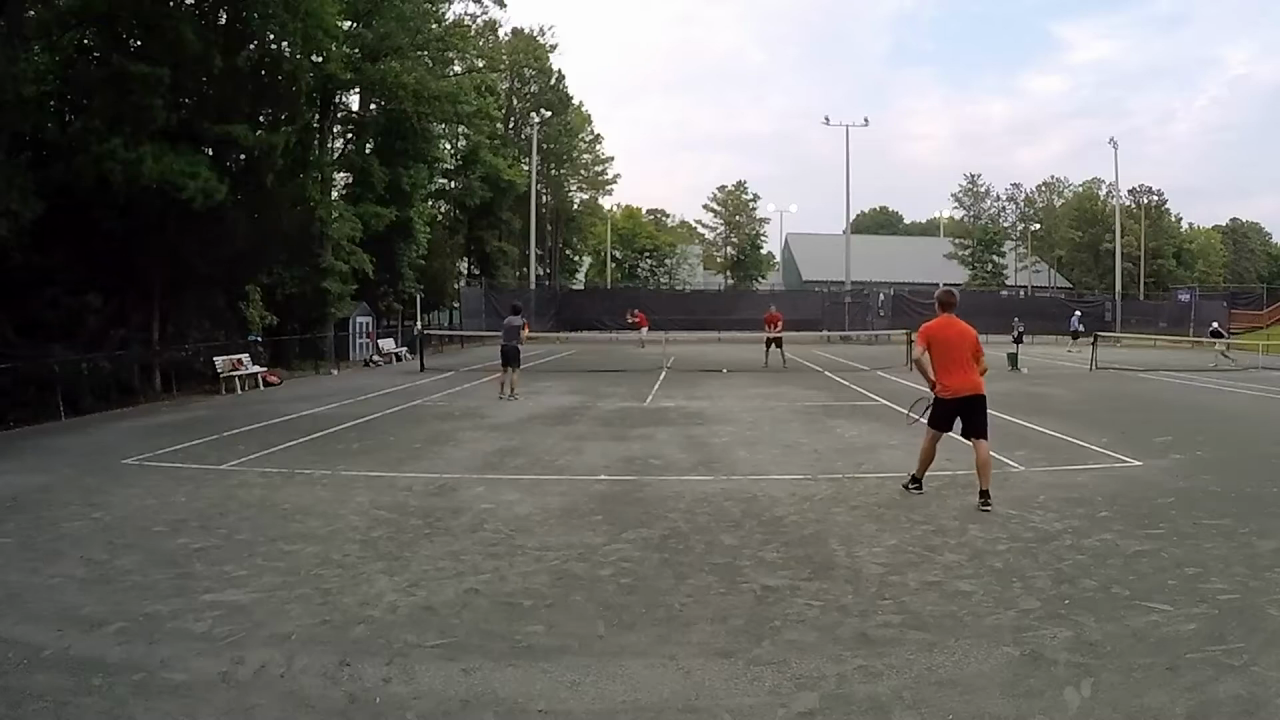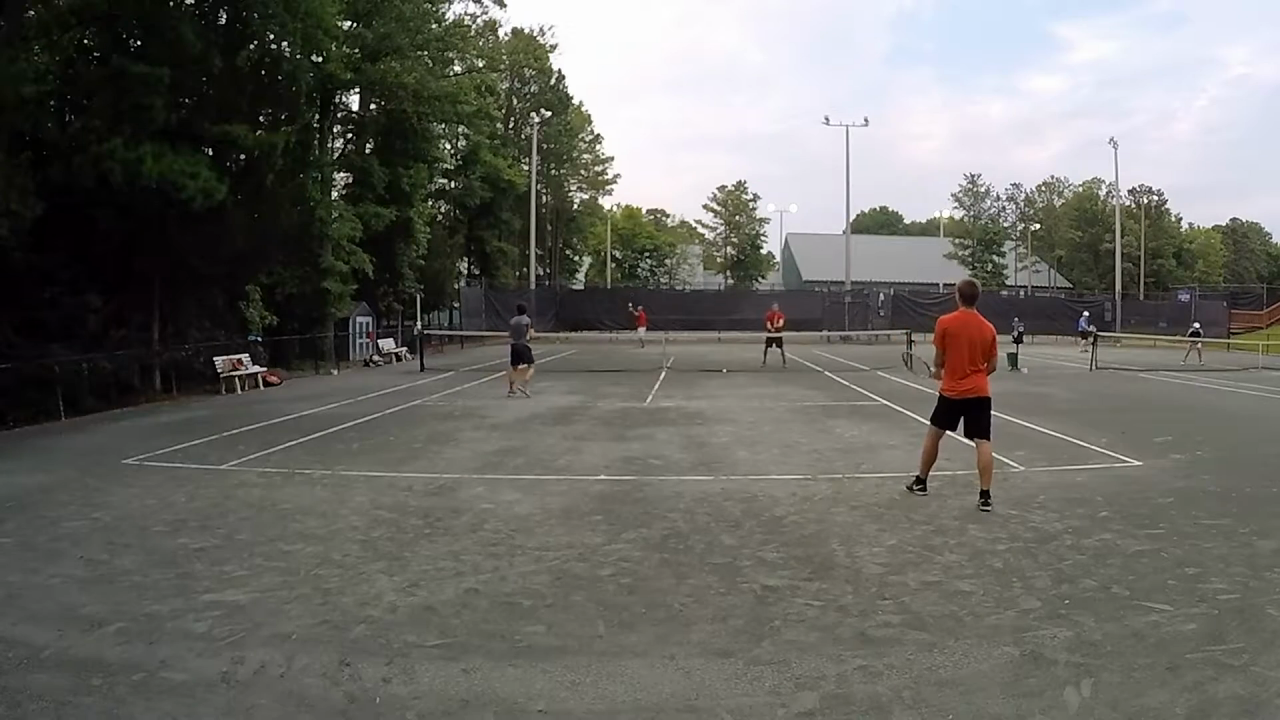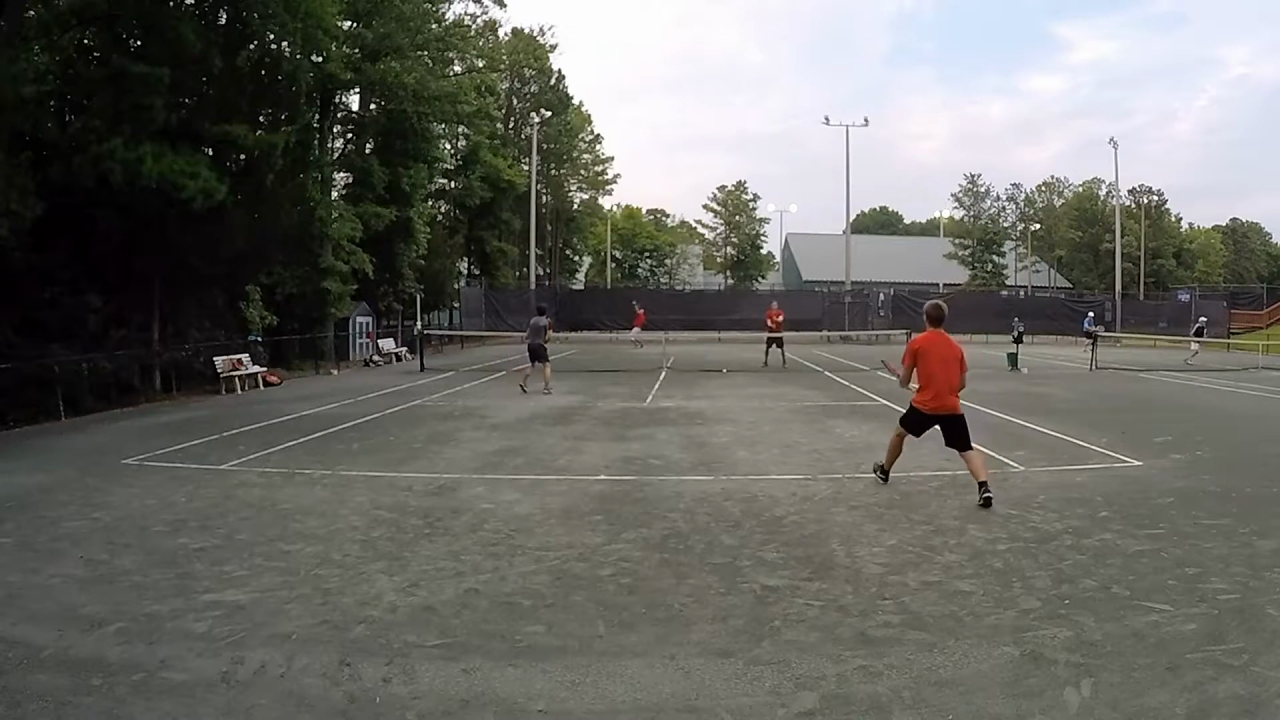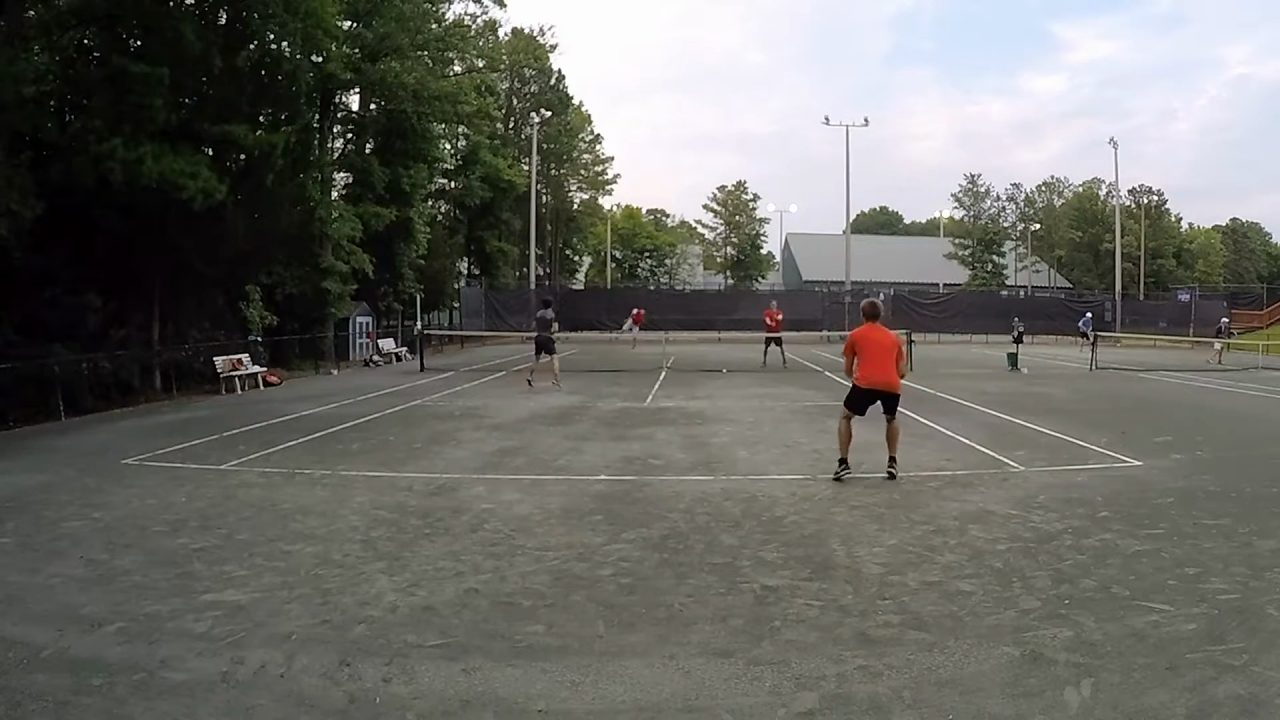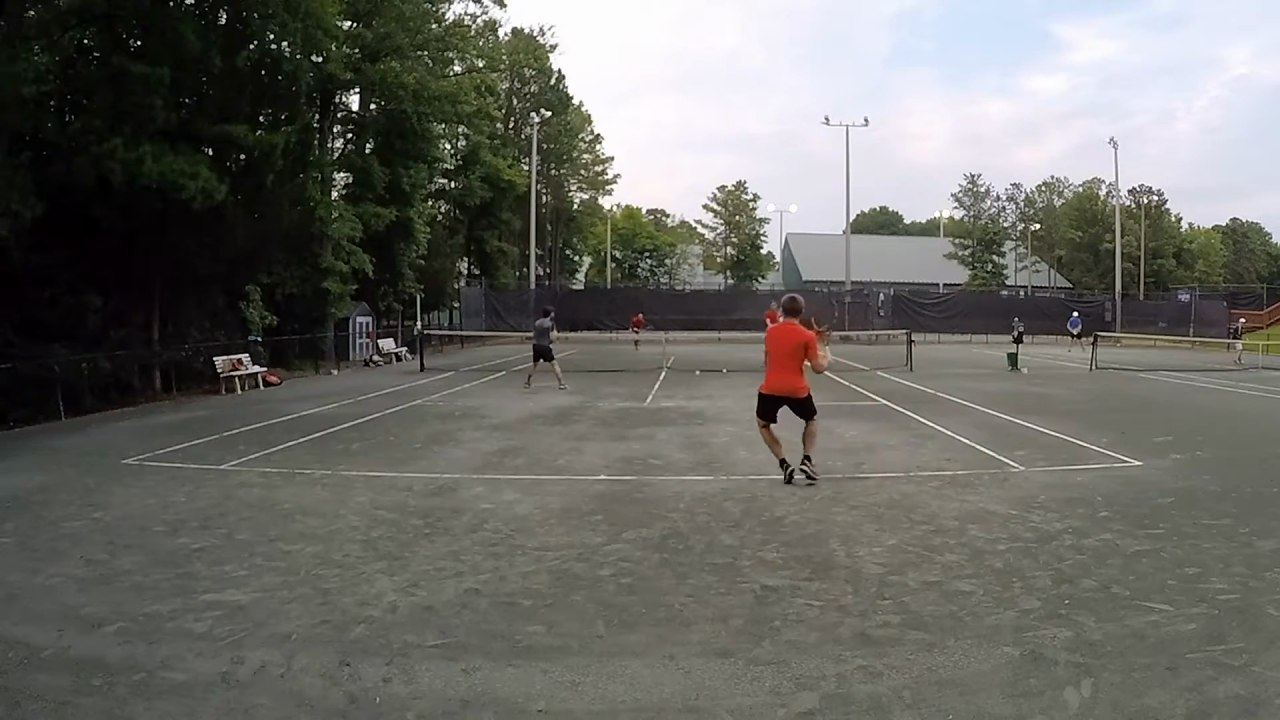
dt=0.5s
person 1, frame 1
left shoulder: (929, 329)
right shoulder: (970, 331)
left elbow: (917, 357)
right elbow: (983, 367)
left wrist: (931, 381)
left hip: (948, 393)
right hip: (975, 391)
left knee: (932, 438)
right knee: (980, 442)
left ankle: (916, 481)
right ankle: (985, 495)
person 1, frame 2
left shoulder: (945, 322)
right shoulder: (988, 328)
left elbow: (939, 360)
right elbow: (992, 366)
left wrist: (937, 373)
left hip: (952, 392)
right hip: (980, 393)
left knee: (933, 435)
right knee: (983, 443)
left ankle: (920, 482)
right ankle: (985, 495)
person 1, frame 3
left shoulder: (916, 342)
right shoulder: (956, 347)
left elbow: (904, 382)
right elbow: (962, 384)
left wrist: (900, 376)
left hip: (924, 405)
right hip: (952, 408)
left knee: (899, 433)
right knee: (967, 451)
left ankle: (884, 471)
right ankle: (983, 486)
person 1, frame 4
left shoulder: (856, 336)
right shoulder: (894, 338)
left elbow: (848, 371)
right elbow: (902, 372)
left wrist: (852, 376)
left hip: (866, 385)
right hip: (892, 386)
left knee: (845, 418)
right knee: (891, 420)
left ankle: (843, 464)
right ankle: (892, 463)
person 1, frame 5
left shoulder: (770, 331)
right shoulder: (808, 336)
right elbow: (819, 368)
right wrist: (825, 357)
left hip: (770, 389)
right hip: (797, 391)
left knee: (763, 425)
right knee: (811, 422)
left ankle: (785, 464)
right ankle: (807, 461)
